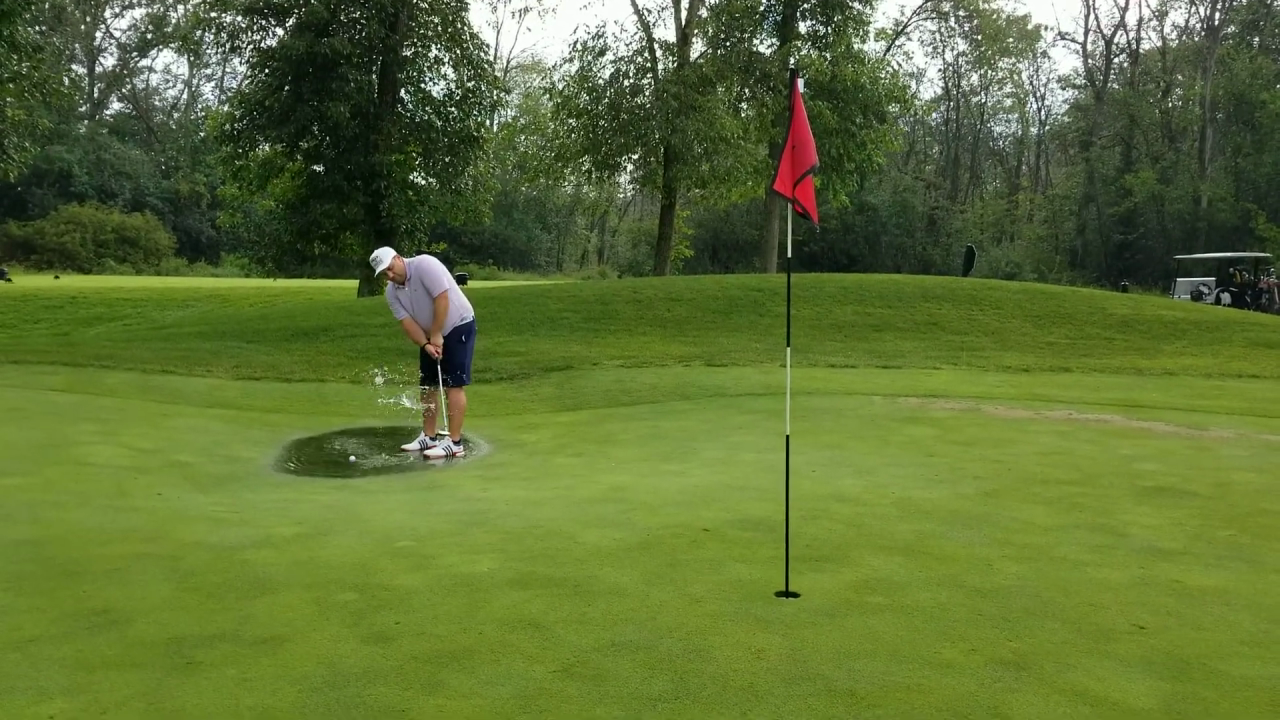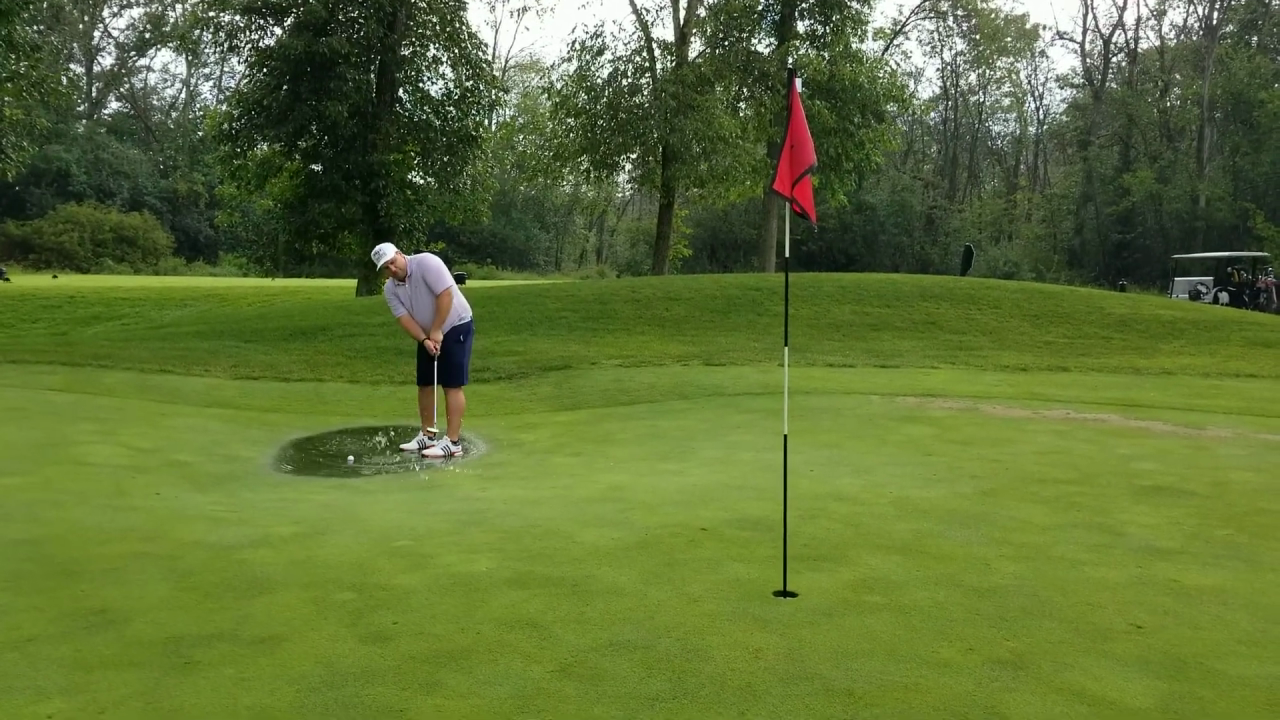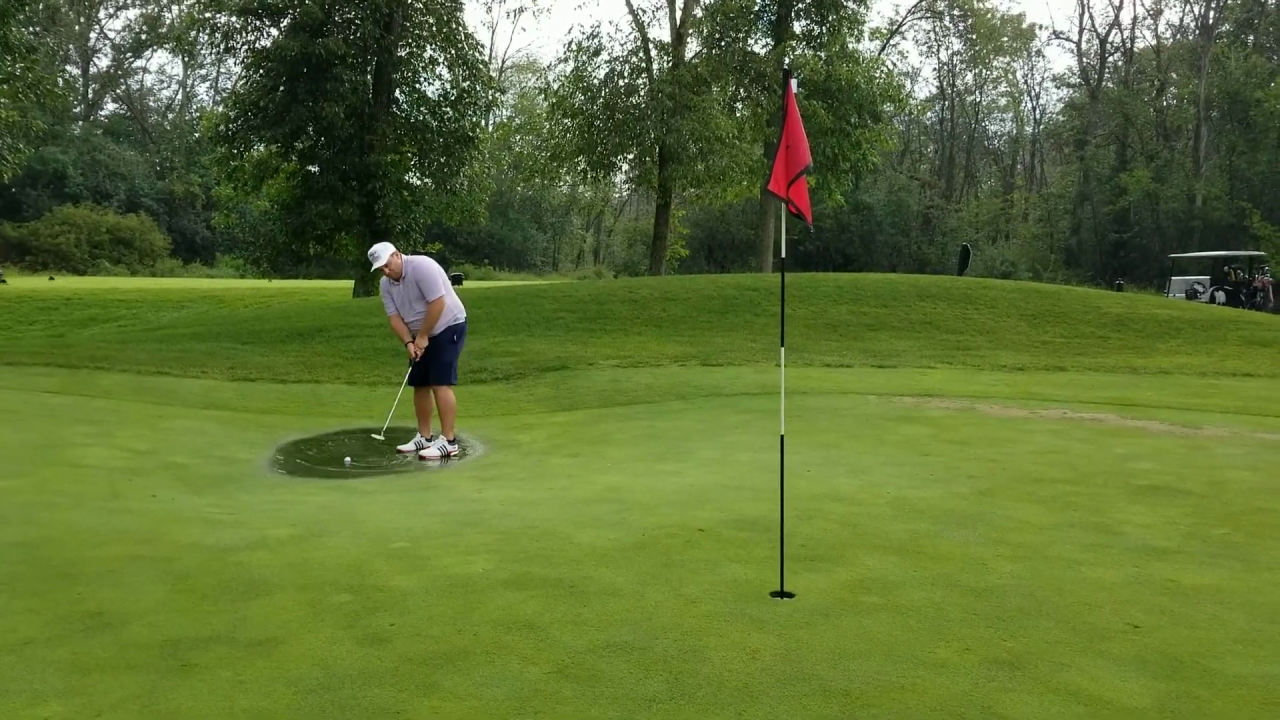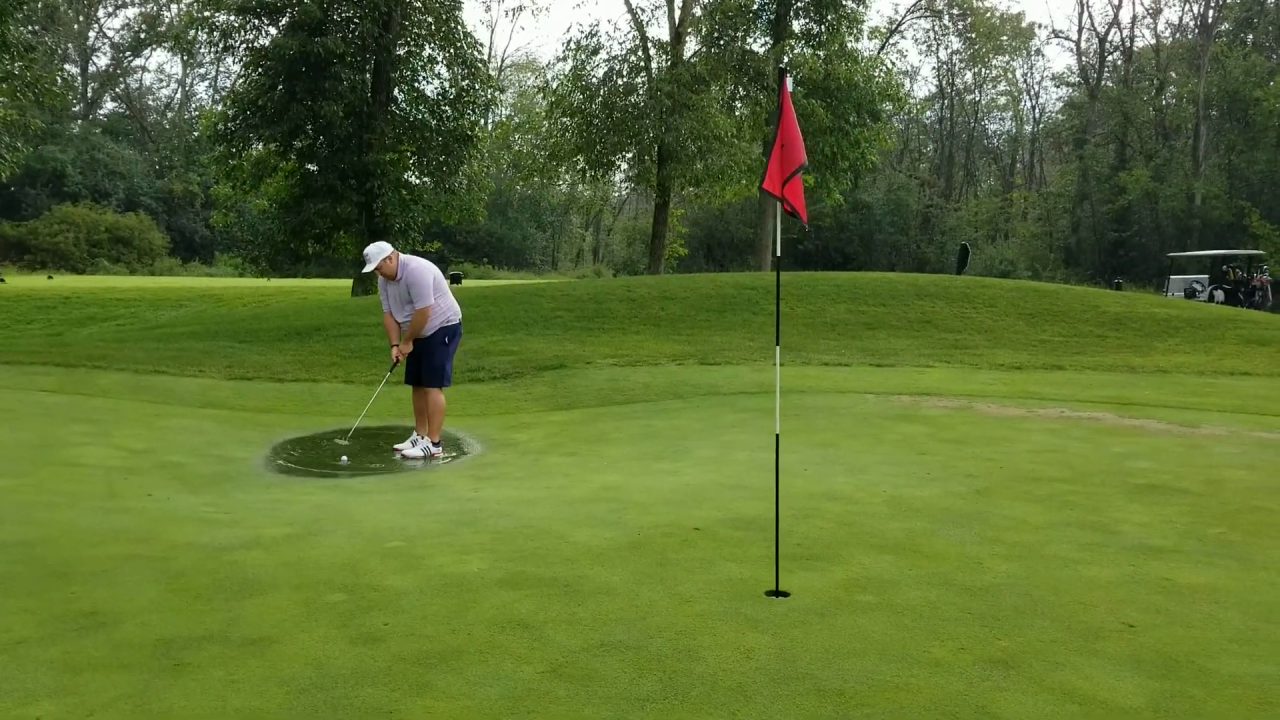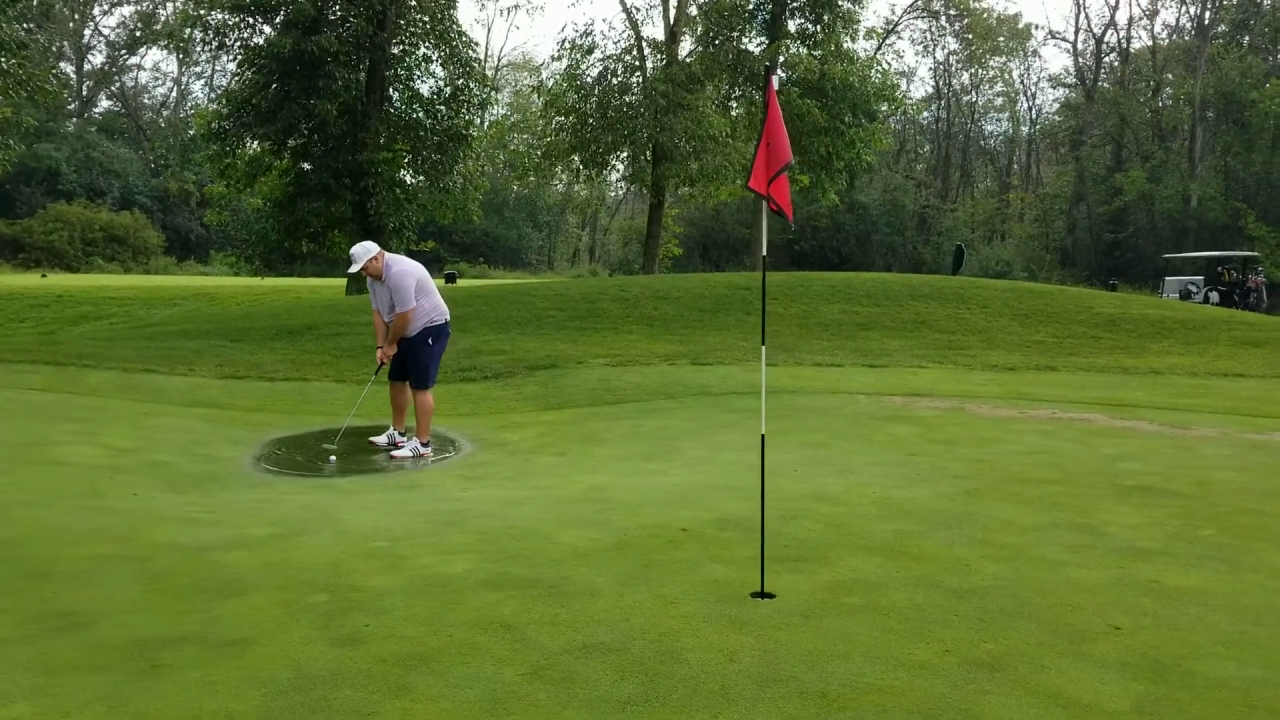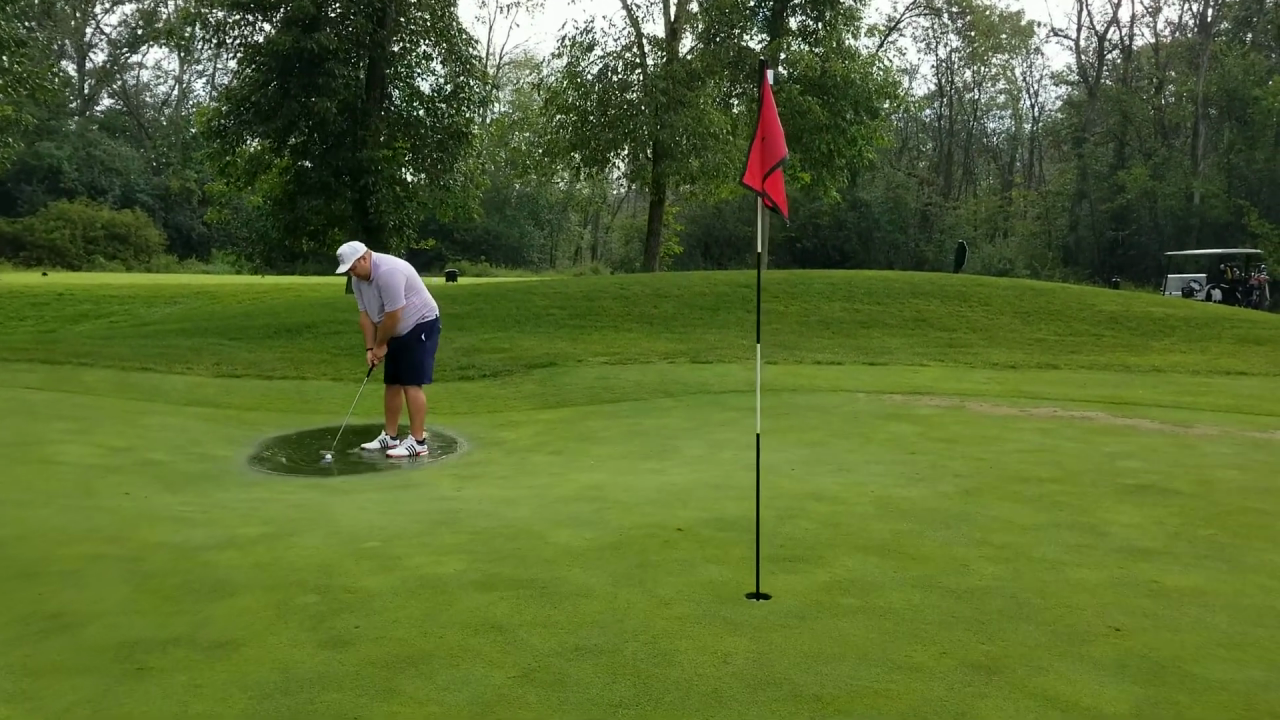
dt=0.3s
person 1, frame 1
left shoulder: (424, 265)
right shoulder: (391, 292)
left elbow: (442, 297)
right elbow: (406, 321)
left wrist: (437, 335)
right wrist: (426, 344)
left hip: (458, 328)
right hip: (431, 337)
left knee: (453, 385)
right knee: (428, 386)
left ankle: (454, 442)
right ankle: (429, 437)
person 1, frame 2
left shoulder: (426, 263)
right shoulder: (390, 289)
left elbow: (446, 295)
right elbow: (404, 318)
left wrist: (437, 331)
right wrist: (424, 339)
left hip: (455, 328)
right hip: (428, 336)
left knee: (452, 385)
right knee: (425, 385)
left ankle: (452, 442)
right ankle: (427, 436)
person 1, frame 3
left shoulder: (422, 266)
right shoulder: (386, 284)
left elbow: (437, 304)
right elbow: (394, 317)
left wrist: (422, 337)
right wrist: (409, 342)
left hip: (447, 328)
right hip: (421, 336)
left knee: (441, 385)
right knee: (420, 386)
left ankle: (448, 442)
right ankle: (424, 438)
person 1, frame 4
left shoulder: (417, 270)
right shoulder: (384, 280)
left elbow: (423, 312)
right elbow: (388, 314)
left wrist: (406, 341)
right wrist: (395, 345)
left hip: (442, 329)
right hip: (418, 335)
left knee: (432, 386)
right knee: (418, 386)
left ankle: (433, 444)
right ankle: (420, 435)
person 1, frame 5
left shoulder: (399, 272)
right shoulder: (374, 278)
left elbow: (403, 316)
right elbow: (378, 313)
left wrist: (390, 344)
right wrist: (380, 346)
left hip: (430, 328)
right hip: (408, 333)
left knee: (420, 386)
right knee: (397, 381)
left ankle: (422, 443)
right ankle: (398, 432)
person 1, frame 6
left shoulder: (389, 271)
right shoulder: (359, 280)
left elbow: (393, 315)
right elbow: (365, 315)
left wrist: (380, 345)
right wrist: (370, 348)
left hip: (421, 326)
right hip: (397, 333)
left knee: (412, 385)
right knee: (392, 384)
left ankle: (417, 442)
right ankle: (390, 437)
